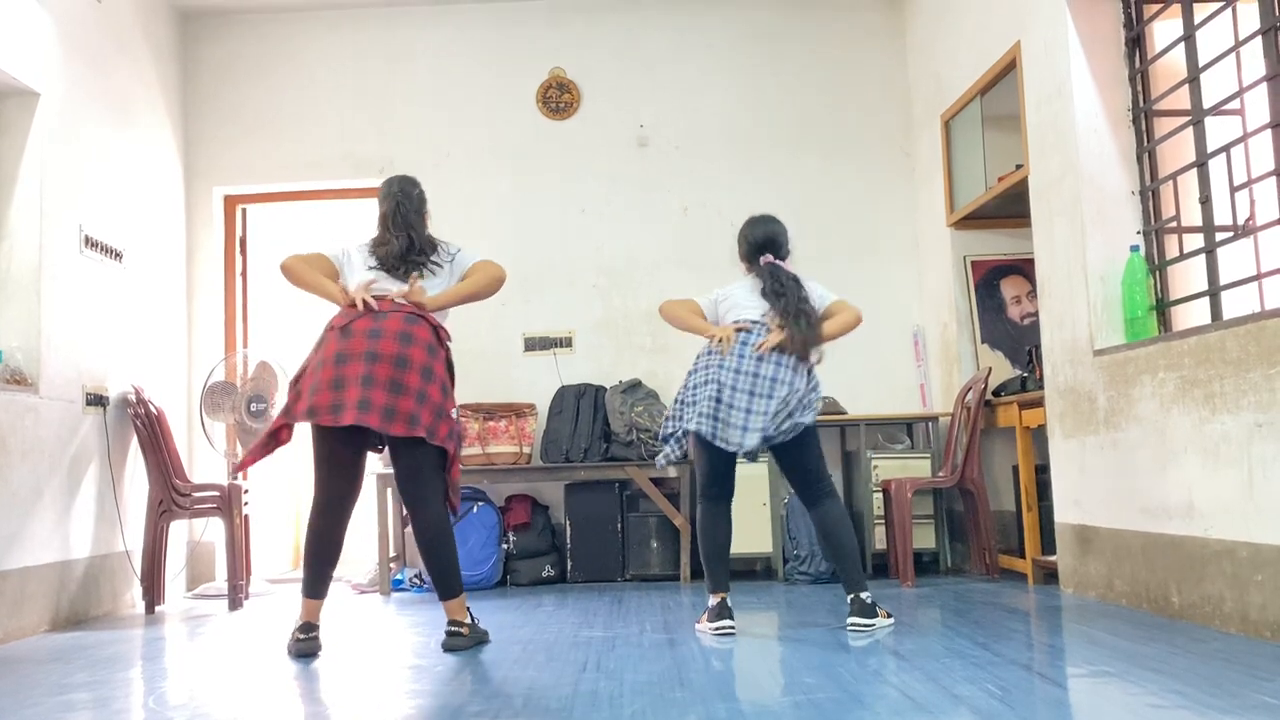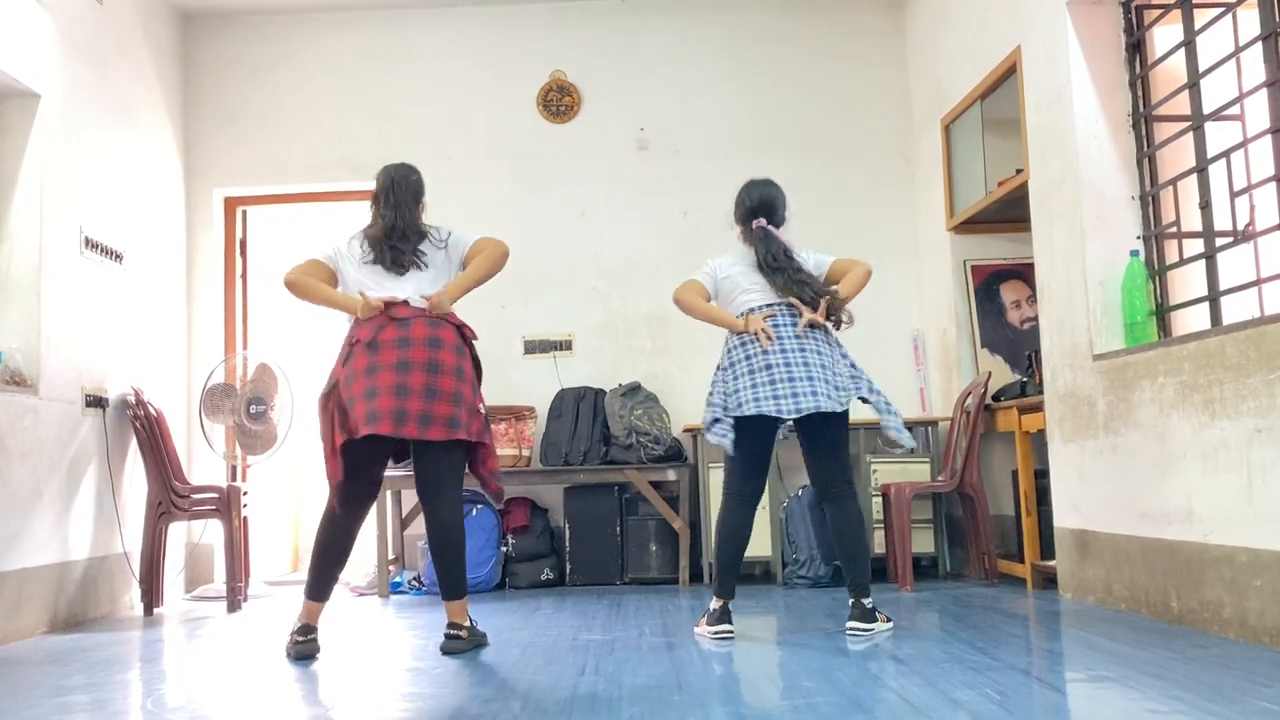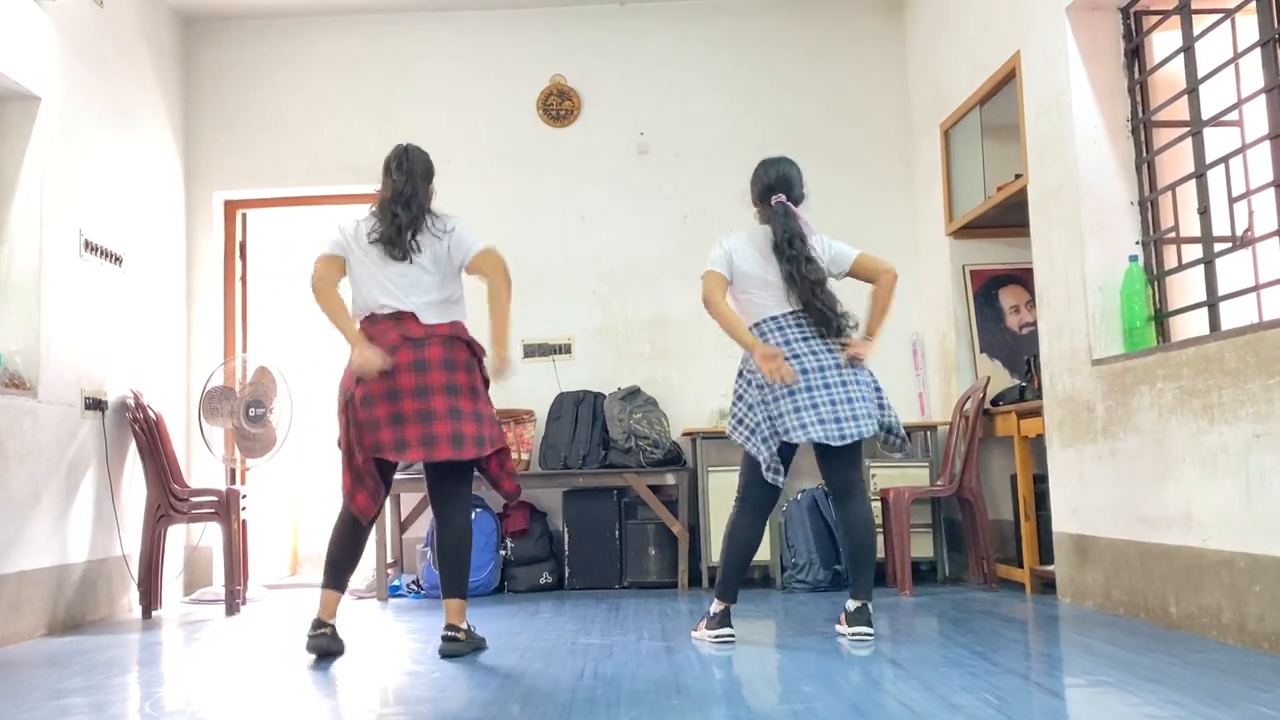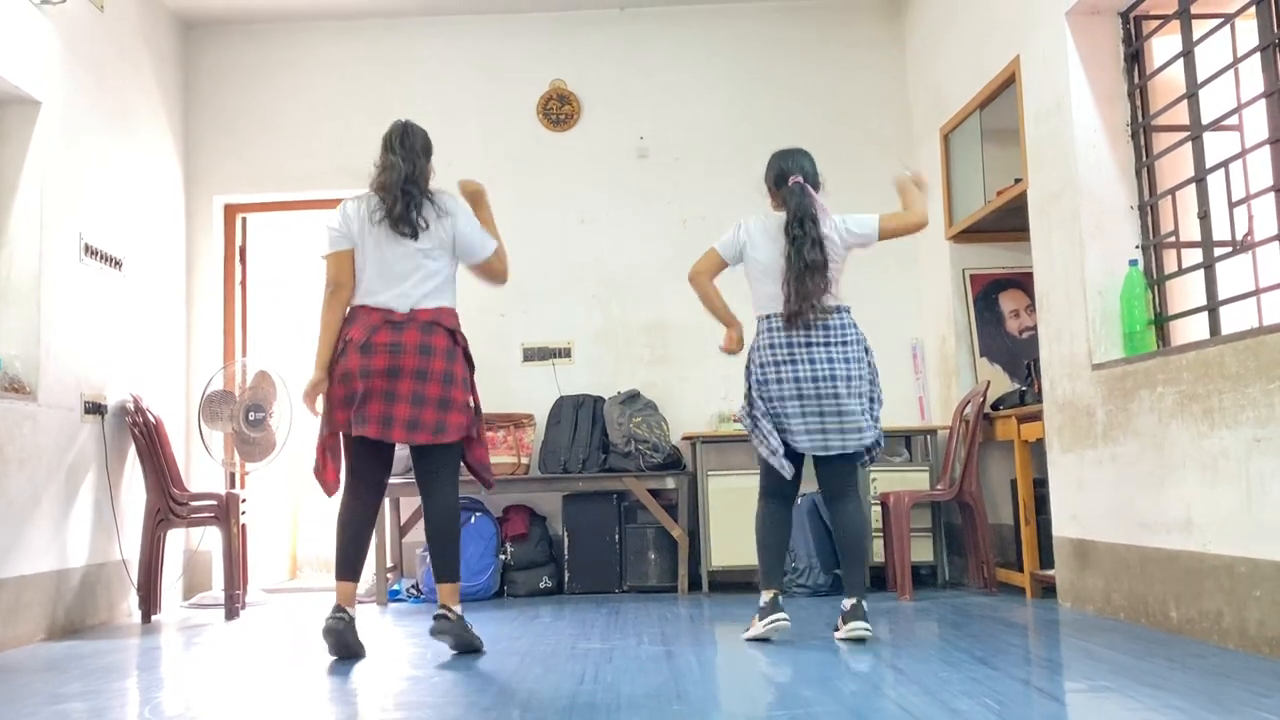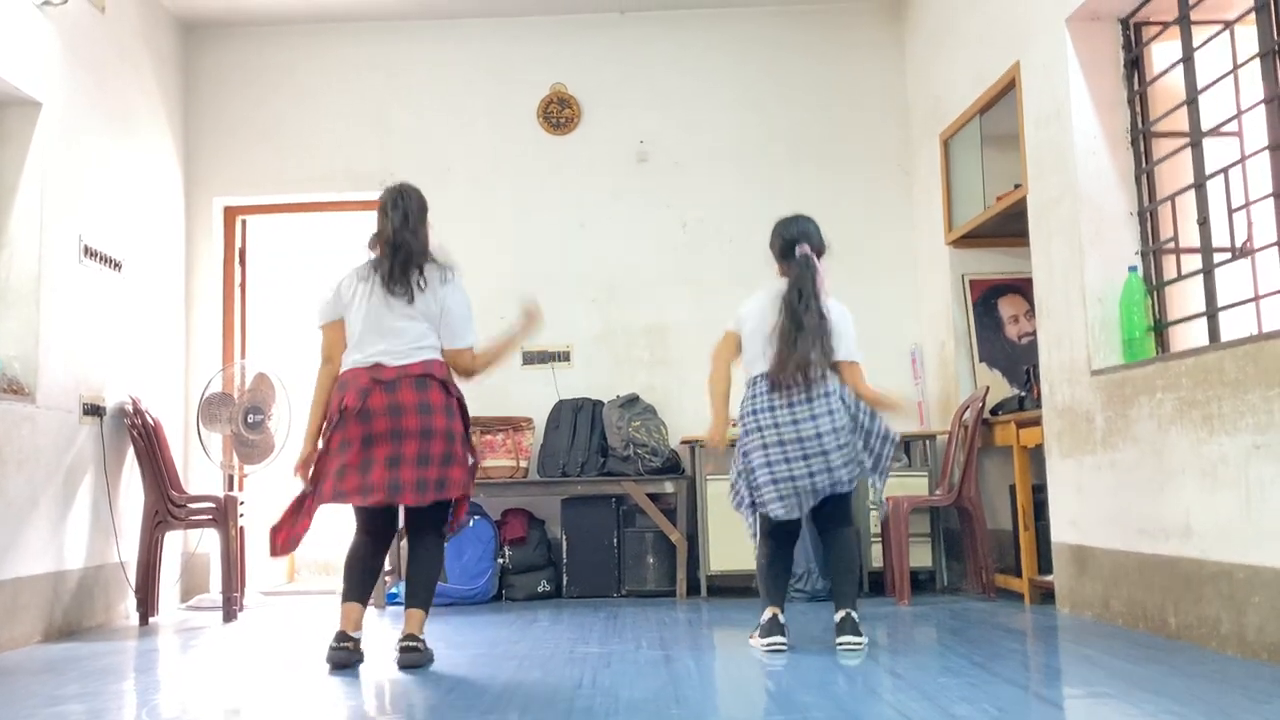
dt=0.3s
person 1, frame 1
left shoulder: (356, 254)
right shoulder: (449, 257)
left elbow: (292, 264)
right elbow: (494, 274)
left wrist: (342, 294)
right wrist: (431, 302)
left hip: (348, 347)
right hip: (413, 350)
left knee: (332, 497)
right knee: (425, 497)
left ankle: (307, 625)
right ankle: (459, 620)
person 1, frame 2
left shoulder: (349, 250)
right shoulder: (443, 242)
left elbow: (295, 279)
right elbow: (496, 250)
left wrist: (355, 305)
right wrist: (447, 295)
left hip: (370, 355)
right hip: (436, 351)
left knee: (350, 498)
right knee: (441, 496)
left ankle: (305, 627)
right ankle: (458, 623)
person 1, frame 3
left shoulder: (353, 233)
right shoulder: (448, 232)
left elbow: (322, 282)
right elbow: (495, 269)
left wrist: (357, 343)
right wrist: (500, 341)
left hip: (382, 367)
right hip: (443, 363)
left knee: (362, 497)
right knee: (451, 499)
left ankle: (324, 621)
right ankle: (456, 626)
person 1, frame 4
left shoulder: (350, 214)
right shoulder: (449, 212)
left elbow: (337, 291)
right elbow: (498, 272)
left wrist: (320, 367)
right wrist: (481, 205)
left hip: (365, 348)
right hip: (431, 349)
left knee: (363, 487)
right knee: (439, 484)
left ankle: (342, 611)
right ankle: (448, 608)
person 1, frame 5
left shoulder: (349, 283)
right shoulder: (443, 282)
left elbow: (330, 362)
right elbow: (464, 365)
left wrist: (311, 438)
right wrist: (516, 335)
left hip: (361, 408)
right hip: (425, 403)
left knee: (373, 531)
right knee: (427, 532)
left ankle: (346, 634)
right ankle: (412, 636)
person 2, frame 1
left shoulder: (727, 293)
right shoulder: (805, 290)
left elbow: (669, 308)
right elbow: (851, 315)
left wrist: (714, 329)
right wrist: (799, 337)
left hip: (720, 374)
right hip: (782, 380)
left knee: (713, 498)
right knee: (821, 494)
left ankle: (718, 605)
right ankle: (860, 601)
person 2, frame 2
left shoulder: (720, 266)
right shoulder: (800, 259)
left elbow: (684, 297)
right elbow: (860, 269)
left wrist: (737, 324)
right wrist: (827, 307)
left hip: (750, 361)
right hip: (814, 358)
left knee: (741, 494)
right knee: (837, 490)
left ankle: (720, 608)
right ankle: (861, 606)
person 2, frame 3
left shoulder: (733, 246)
right shoulder: (818, 244)
left elbow: (713, 298)
right elbow: (885, 274)
left wrist: (759, 351)
right wrist: (865, 338)
left hip: (776, 374)
right hip: (833, 367)
left knee: (754, 500)
right knee: (849, 491)
left ankle: (720, 612)
right ankle: (858, 608)
person 2, frame 4
left shoulder: (750, 230)
right shoulder: (840, 228)
left elbow: (699, 275)
right elbow: (915, 219)
left wrist: (731, 327)
right wrist: (911, 190)
left hip: (777, 360)
right hip: (839, 358)
left knee: (776, 491)
right knee: (843, 491)
left ankle: (770, 600)
right ankle: (854, 605)
person 2, frame 5
left shoulder: (754, 303)
right shoulder: (834, 311)
left elbow: (723, 361)
right elbow: (855, 387)
left wrist: (719, 419)
right wrist: (903, 406)
left hip: (767, 425)
right hip: (825, 422)
left knee: (779, 532)
right knee: (837, 523)
left ankle: (772, 618)
right ankle: (847, 616)
